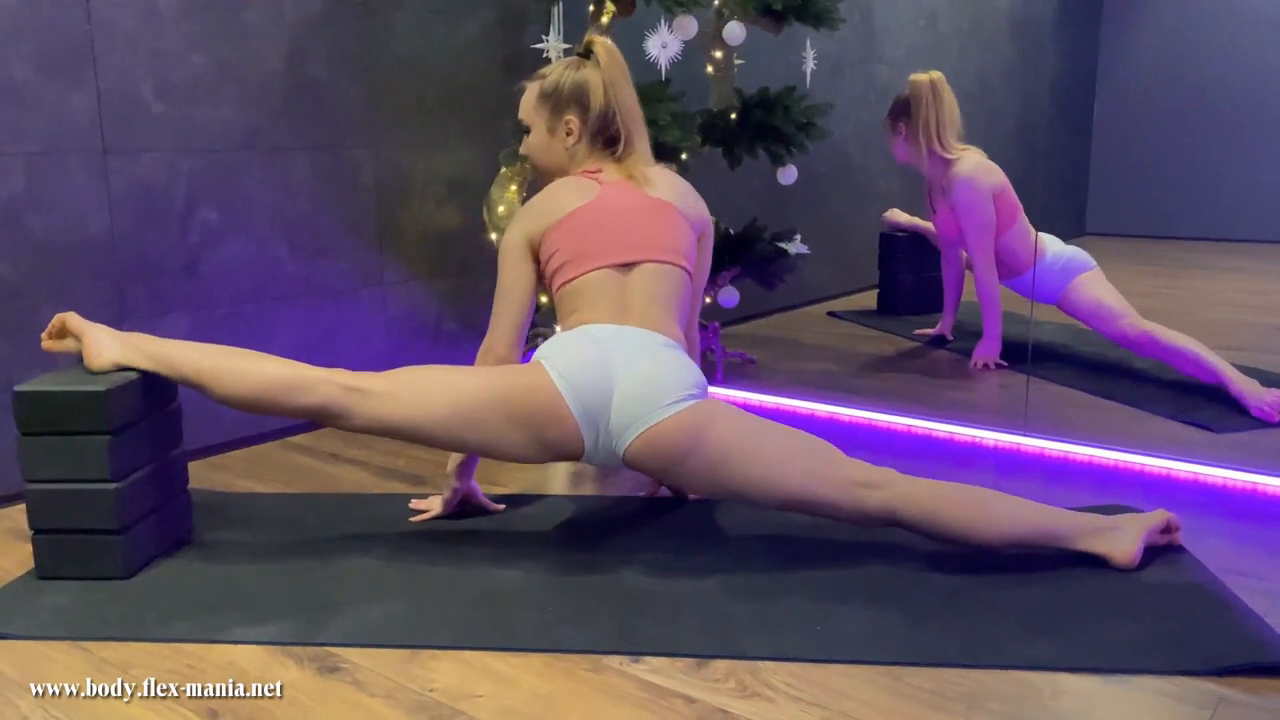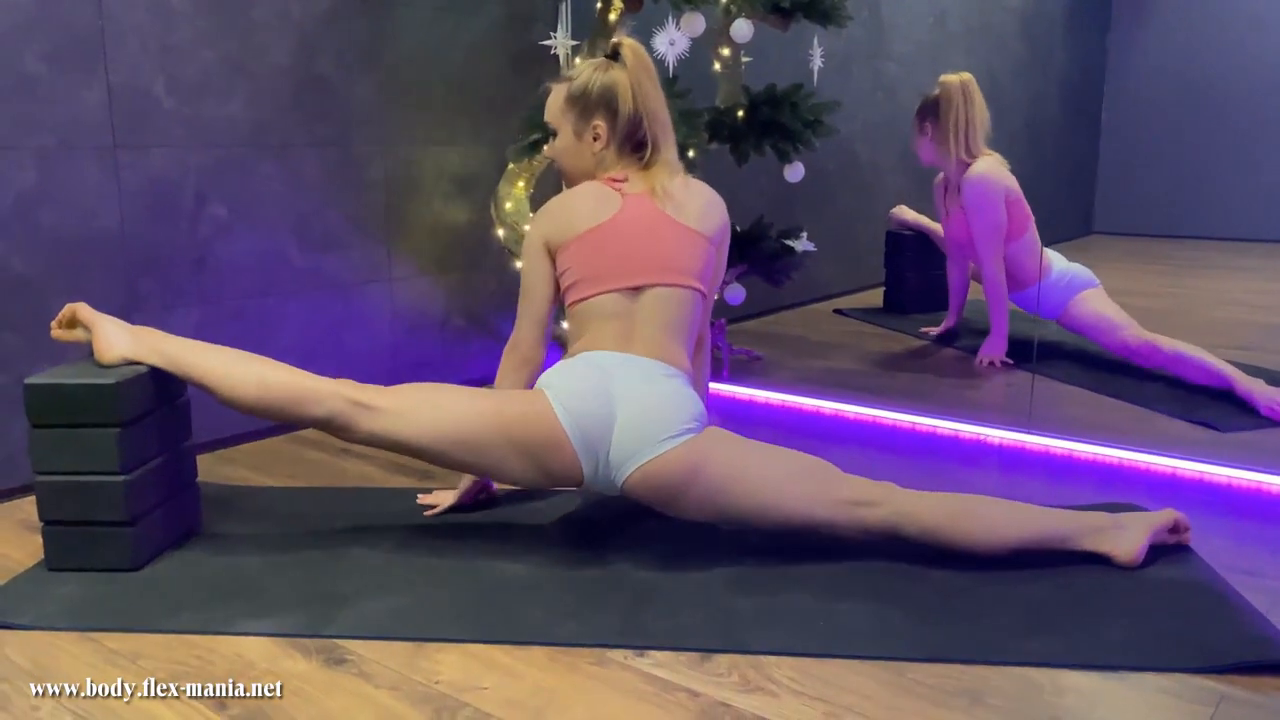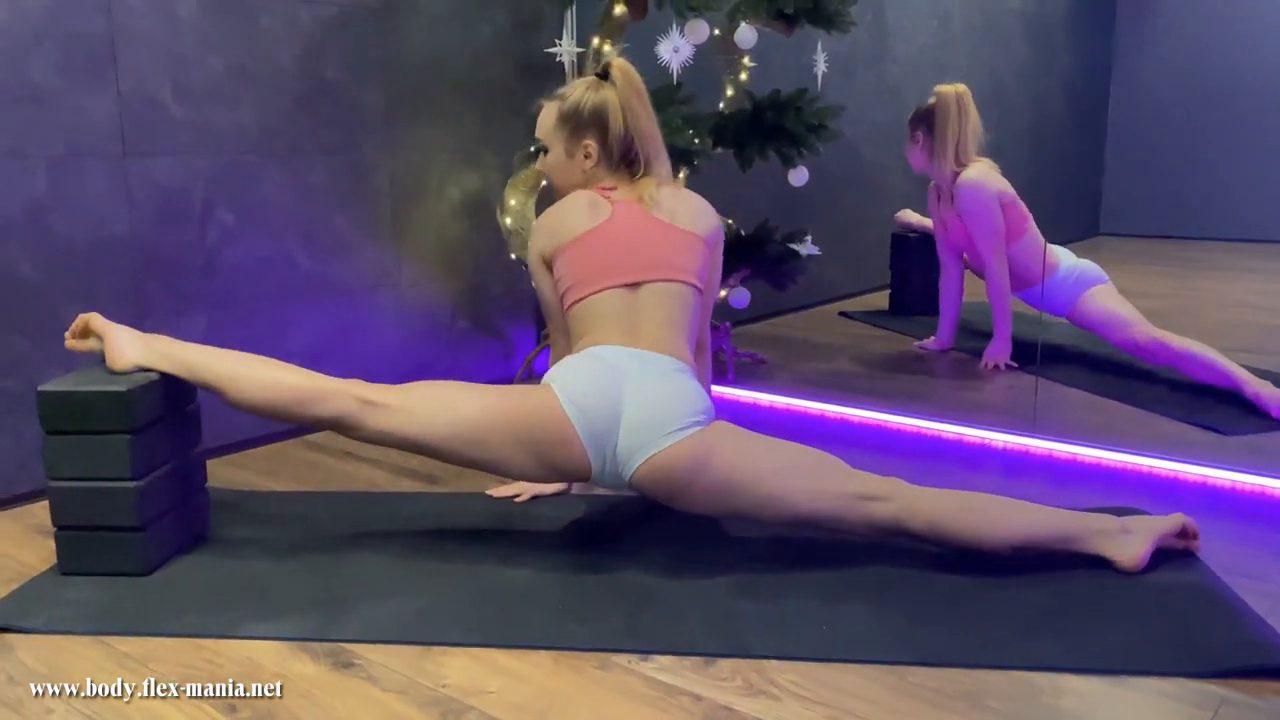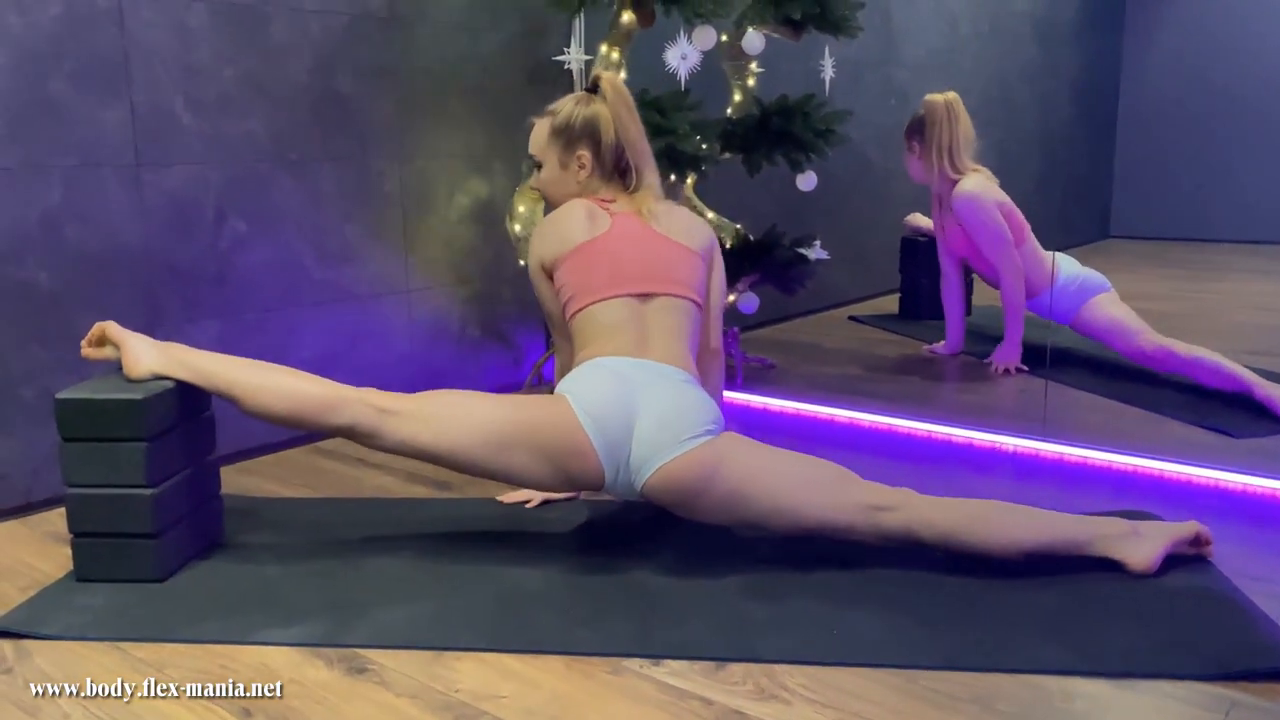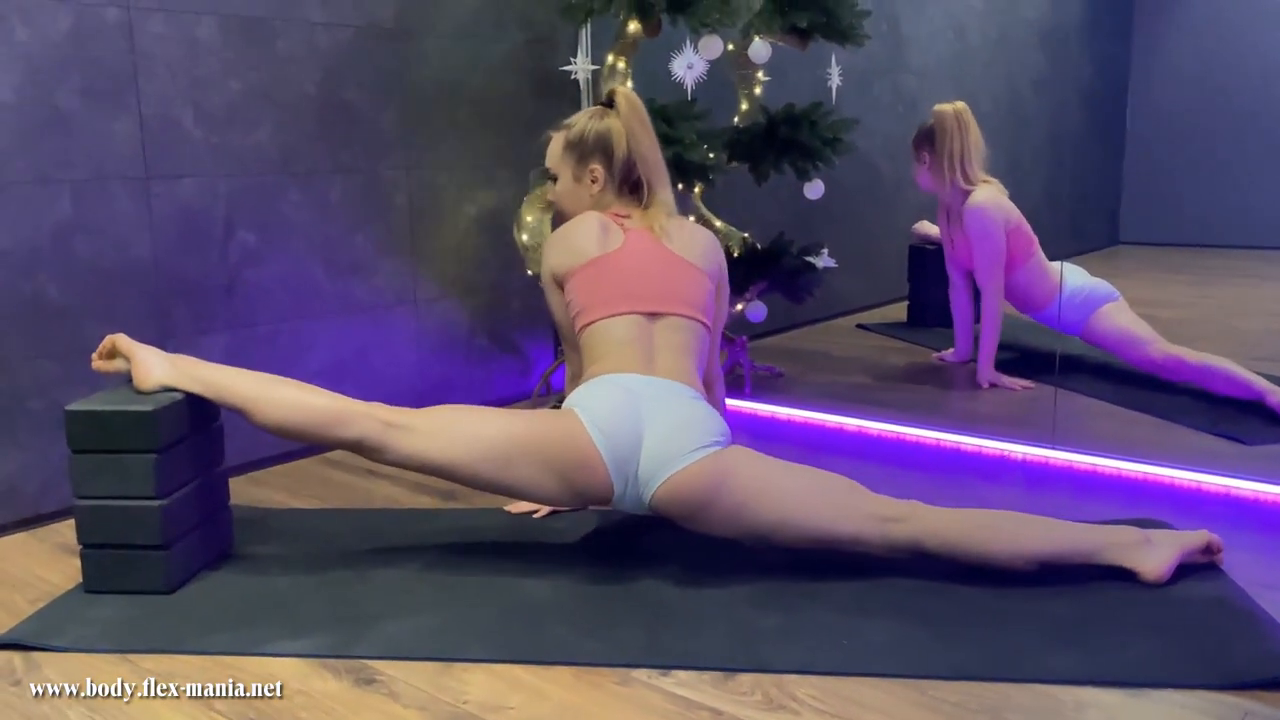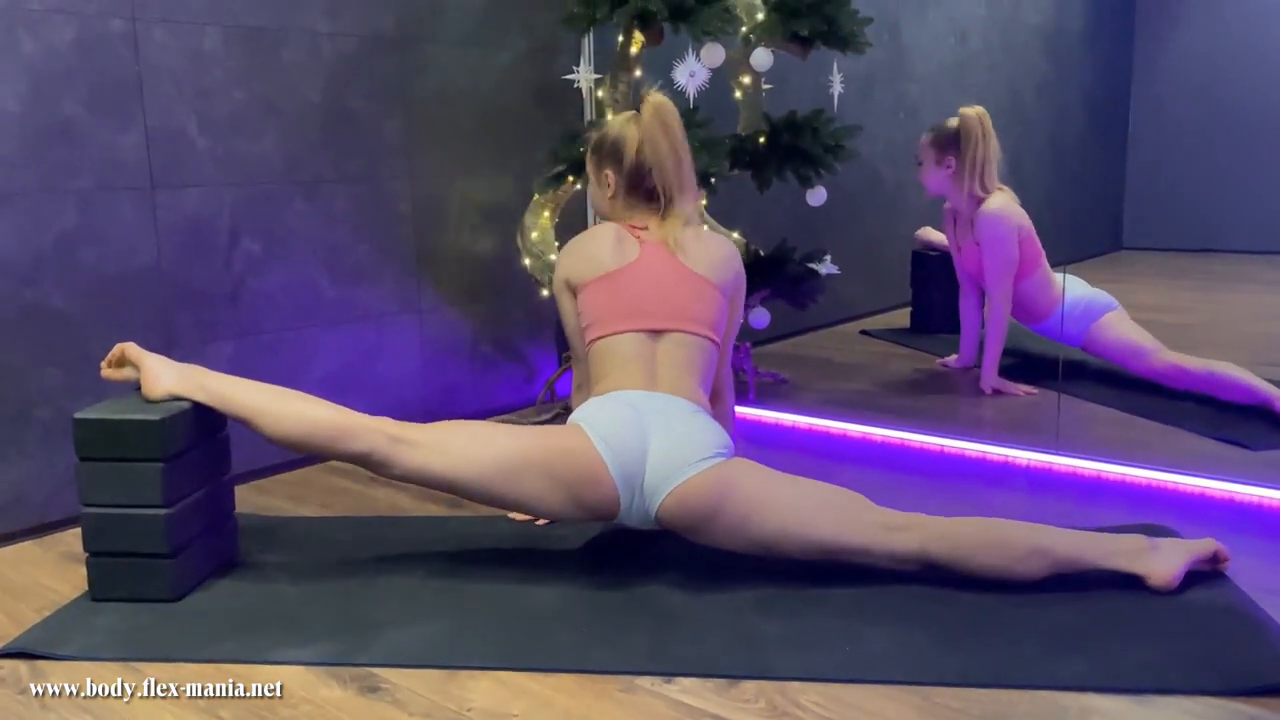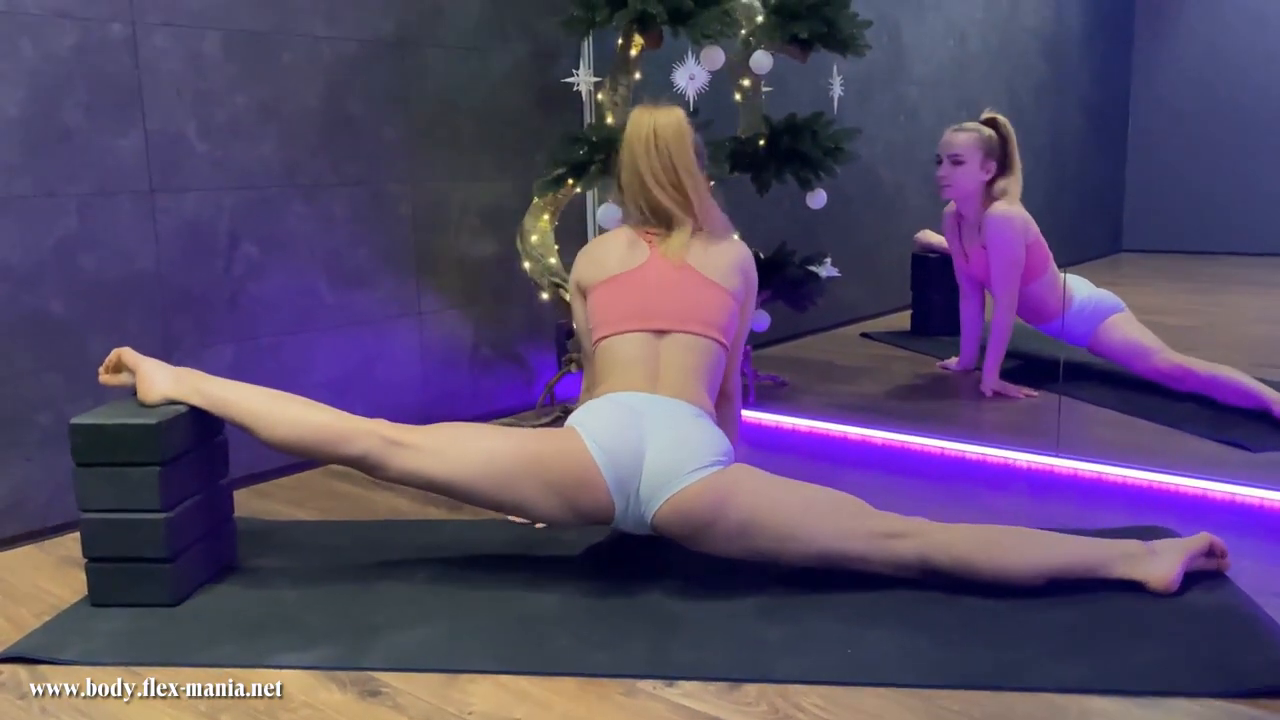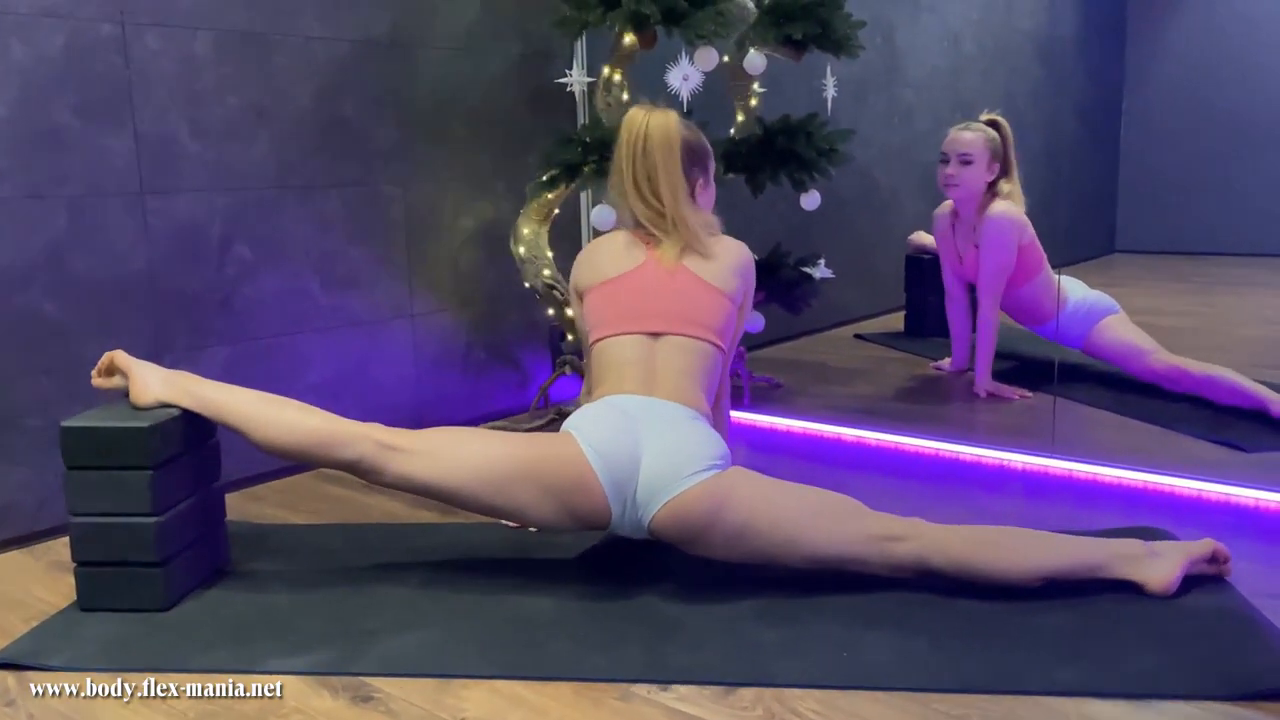
dt=0.3s
person 1, frame 1
left shoulder: (536, 212)
right shoulder: (685, 196)
left elbow: (495, 352)
left wrist: (462, 477)
right wrist: (681, 462)
left hip: (570, 383)
right hip: (661, 393)
left knee: (338, 393)
right knee: (871, 493)
left ankle: (123, 348)
right ankle: (1102, 533)
person 1, frame 2
left shoulder: (556, 215)
right shoulder: (709, 204)
left elbow: (522, 357)
left wrist: (482, 470)
right wrist: (691, 461)
left hip: (570, 412)
right hip: (661, 426)
left knee: (345, 406)
right knee: (877, 508)
person 1, frame 3
left shoulder: (554, 223)
right shoulder: (699, 212)
left wrist: (556, 464)
right wrist: (687, 451)
left hip: (579, 404)
right hip: (668, 418)
left knee: (352, 403)
right knee: (883, 502)
left ankle: (141, 347)
person 1, frame 4
left shoulder: (554, 232)
right shoulder: (696, 228)
left wrist: (562, 475)
right wrist: (695, 465)
left hip: (592, 415)
right hip: (680, 429)
left knee: (367, 412)
right knee: (891, 513)
left ankle: (161, 358)
person 1, frame 5
left shoulder: (566, 244)
right shoulder: (704, 243)
left wrist: (575, 479)
right wrist: (704, 466)
left hip: (600, 428)
right hip: (686, 440)
left knee: (375, 425)
right knee: (900, 524)
left ankle: (170, 367)
person 1, frame 6
left shoulder: (575, 253)
right shoulder: (722, 249)
left hip: (603, 447)
right hip: (690, 459)
left knee: (382, 442)
right knee: (904, 537)
left ankle: (178, 379)
person 1, frame 7
left shoulder: (594, 256)
right shoulder: (735, 257)
left hip: (597, 446)
right hip: (687, 463)
left knee: (376, 443)
right knee: (905, 543)
left ankle: (176, 381)
person 1, frame 8
left shoulder: (592, 256)
right shoulder: (734, 256)
left hip: (594, 452)
right hip: (684, 470)
left knee: (370, 447)
right knee: (904, 544)
person 2, frame 1
left shoulder: (967, 176)
right shoulder: (936, 178)
left elbow: (984, 266)
right elbow: (951, 251)
left wrist: (991, 339)
right wrist: (947, 318)
left hip: (1057, 271)
right hip: (1027, 270)
left knee: (1133, 332)
left ankle: (1240, 385)
right ankle: (909, 223)
person 2, frame 2
left shoulder: (983, 179)
right shoulder: (944, 184)
left elbow: (992, 264)
right elbow: (958, 254)
left wrist: (998, 337)
right wrist: (952, 318)
left hip: (1059, 287)
right hip: (1028, 283)
left knee: (1139, 344)
left ankle: (1248, 387)
right ankle: (918, 222)
person 2, frame 3
left shoulder: (973, 185)
right shoulder: (937, 192)
left elbow: (996, 268)
right elbow: (951, 265)
left wrist: (1001, 340)
right wrist: (943, 336)
left hip: (1066, 283)
right hip: (1032, 279)
left knee: (1147, 341)
person 2, frame 4
left shoulder: (968, 196)
right shoulder: (941, 196)
left elbow: (1012, 270)
right elbow: (950, 270)
left wrist: (1011, 344)
right wrist: (953, 340)
left hip: (1068, 290)
right hip: (1044, 280)
left knee: (1154, 350)
person 2, frame 5
left shoulder: (980, 208)
right shoulder: (949, 207)
left elbow: (992, 293)
right elbow: (958, 281)
left wrist: (986, 367)
right wrist: (963, 349)
left hip: (1076, 301)
right hip: (1052, 288)
left knee: (1163, 359)
person 2, frame 6
left shoulder: (996, 215)
right shoulder: (952, 213)
left elbow: (999, 302)
right elbow: (969, 290)
left wrist: (989, 374)
right wrist: (966, 356)
left hip: (1077, 312)
right hip: (1052, 298)
left knee: (1169, 367)
person 2, frame 7
left shoulder: (1003, 218)
right shoulder: (952, 217)
left elbow: (1005, 304)
right elbow: (969, 292)
left wrist: (990, 376)
right wrist: (967, 359)
left hip: (1083, 312)
right hip: (1050, 309)
left knee: (1172, 369)
person 2, frame 8
left shoulder: (1001, 219)
right shoulder: (944, 217)
left elbow: (988, 303)
right elbow: (955, 293)
left wrist: (983, 378)
right wrist: (959, 359)
left hip: (1078, 312)
right hip: (1041, 312)
left knee: (1166, 369)
